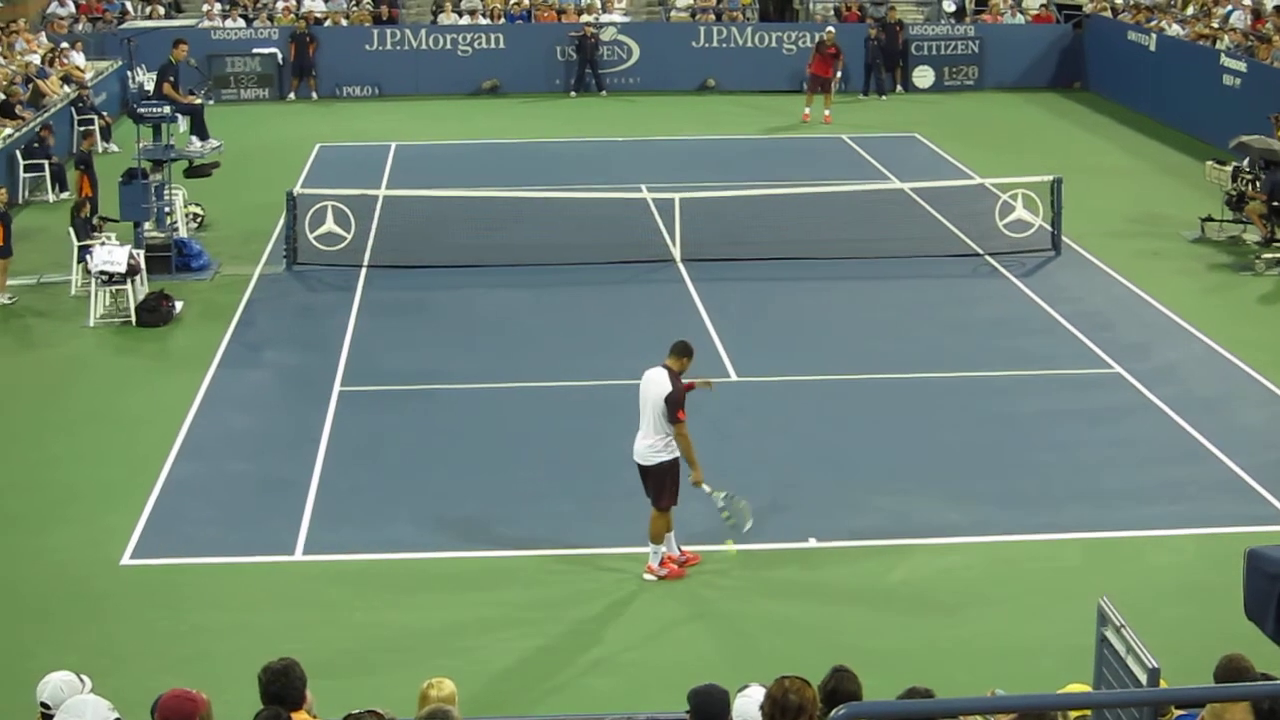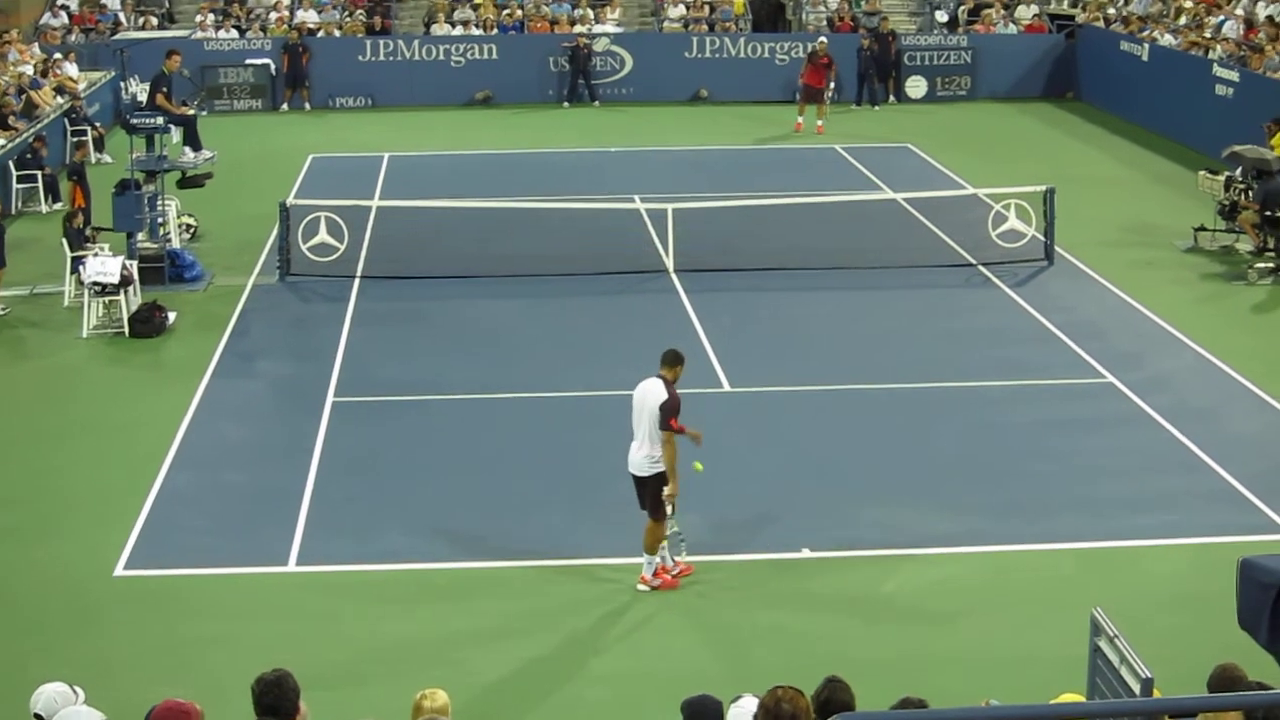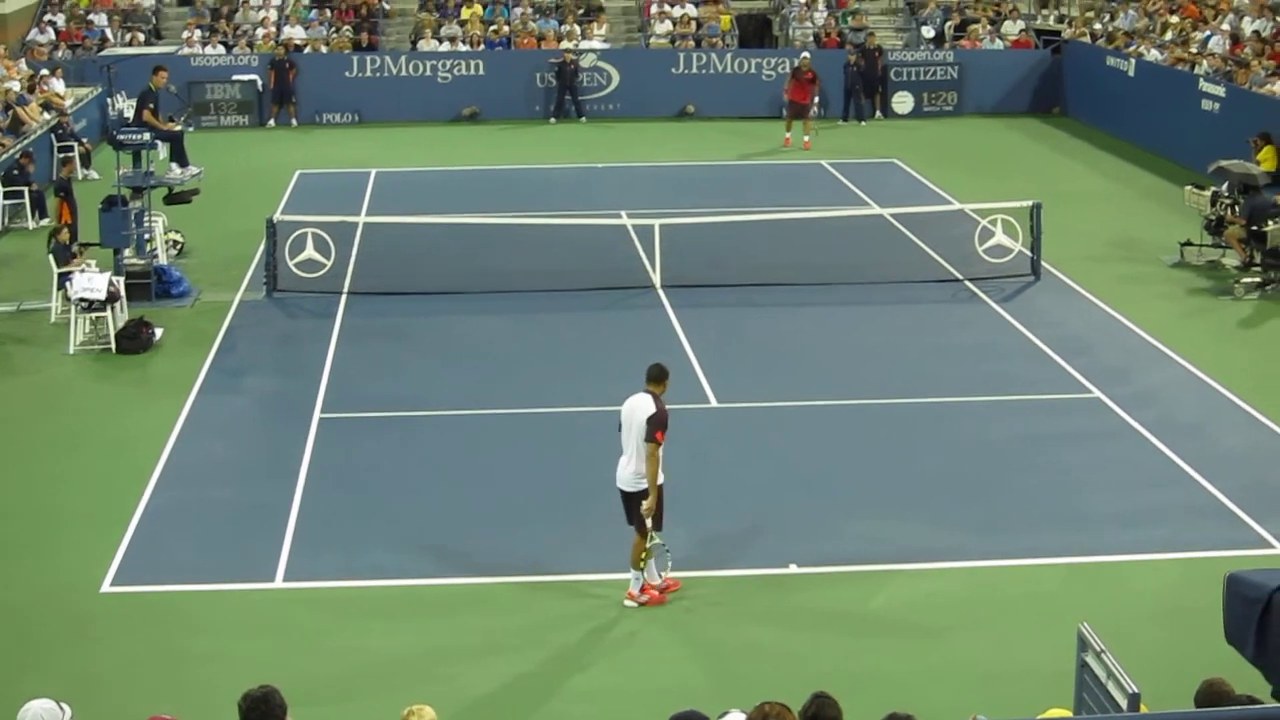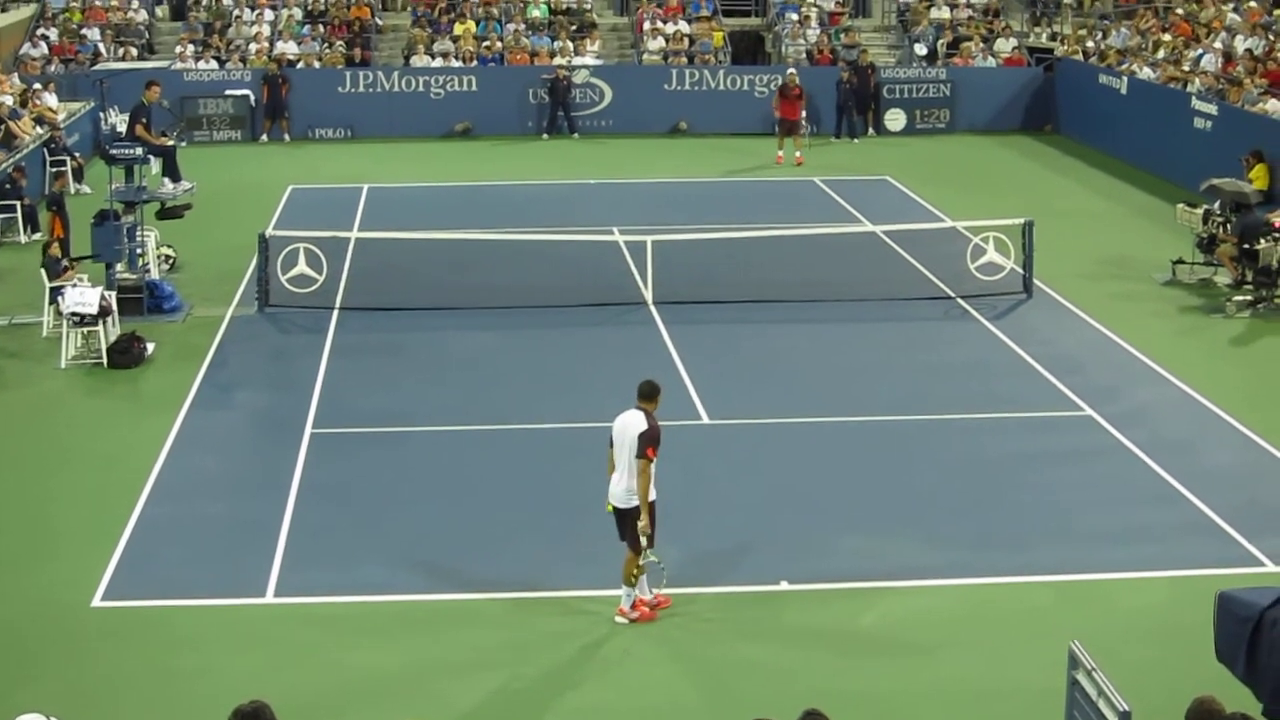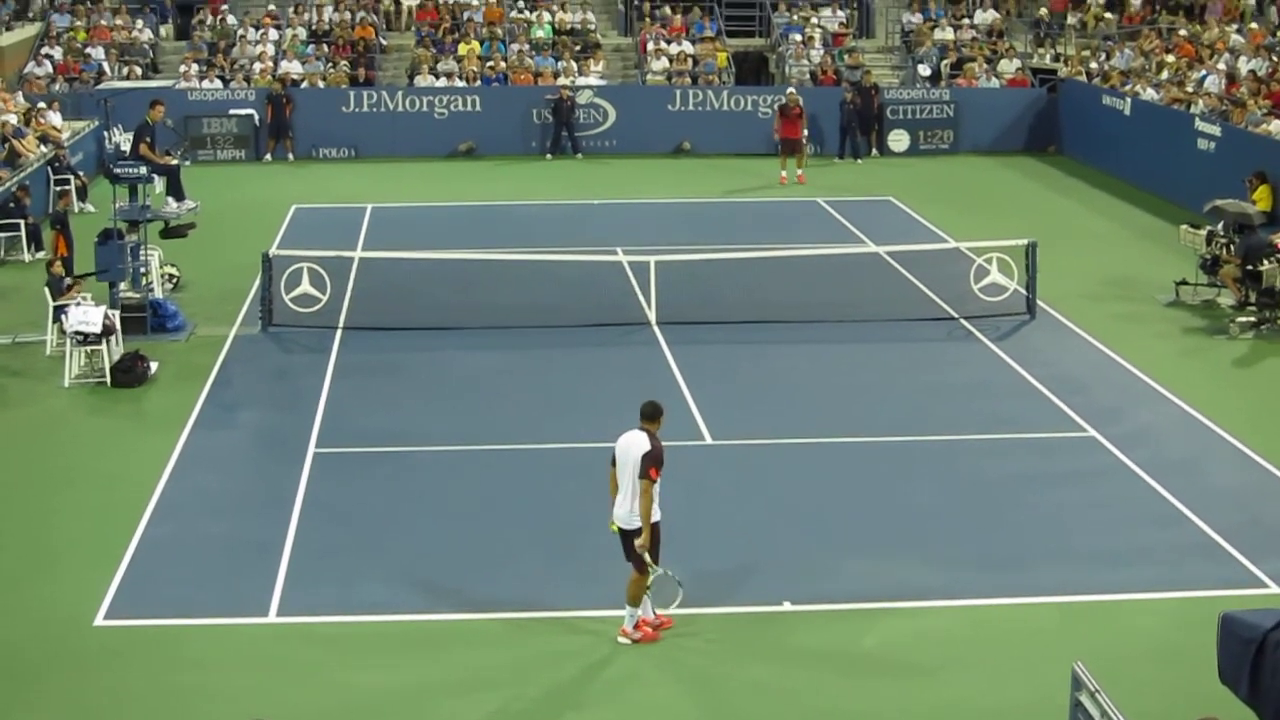
dt=0.2s
person 1, frame 1
left shoulder: (650, 374)
right shoulder: (673, 389)
right elbow: (680, 434)
left wrist: (693, 385)
right wrist: (695, 469)
left hip: (643, 450)
right hip: (661, 456)
left knee: (664, 506)
right knee: (660, 509)
left ankle: (673, 553)
right ankle: (654, 565)
person 1, frame 2
left shoulder: (643, 386)
right shoulder: (670, 397)
right elbow: (667, 442)
left wrist: (684, 431)
right wrist: (673, 481)
left hip: (637, 461)
right hip: (655, 467)
left knee: (658, 517)
right knee: (656, 520)
left ankle: (666, 564)
right ankle: (648, 576)
person 1, frame 3
left shoulder: (630, 402)
right shoulder: (657, 411)
right elbow: (651, 454)
right wrist: (653, 495)
left hip: (625, 477)
right hip: (642, 482)
left knee: (643, 532)
right knee: (643, 535)
left ankle: (652, 580)
right ankle: (635, 591)
person 1, frame 4
left shoulder: (621, 418)
right shoulder: (650, 427)
right elbow: (643, 470)
right wrist: (645, 512)
left hip: (617, 494)
right hip: (635, 498)
left knee: (637, 549)
right knee: (636, 551)
left ankle: (644, 596)
right ankle: (626, 608)
person 1, frame 5
left shoulder: (624, 438)
right shoulder: (653, 448)
left elbow: (613, 477)
right elbow: (646, 491)
left wrist: (615, 510)
right wrist: (646, 532)
left hip: (622, 515)
right hip: (641, 519)
left knee: (642, 569)
right knee: (641, 571)
left ankle: (646, 616)
right ankle: (629, 628)
